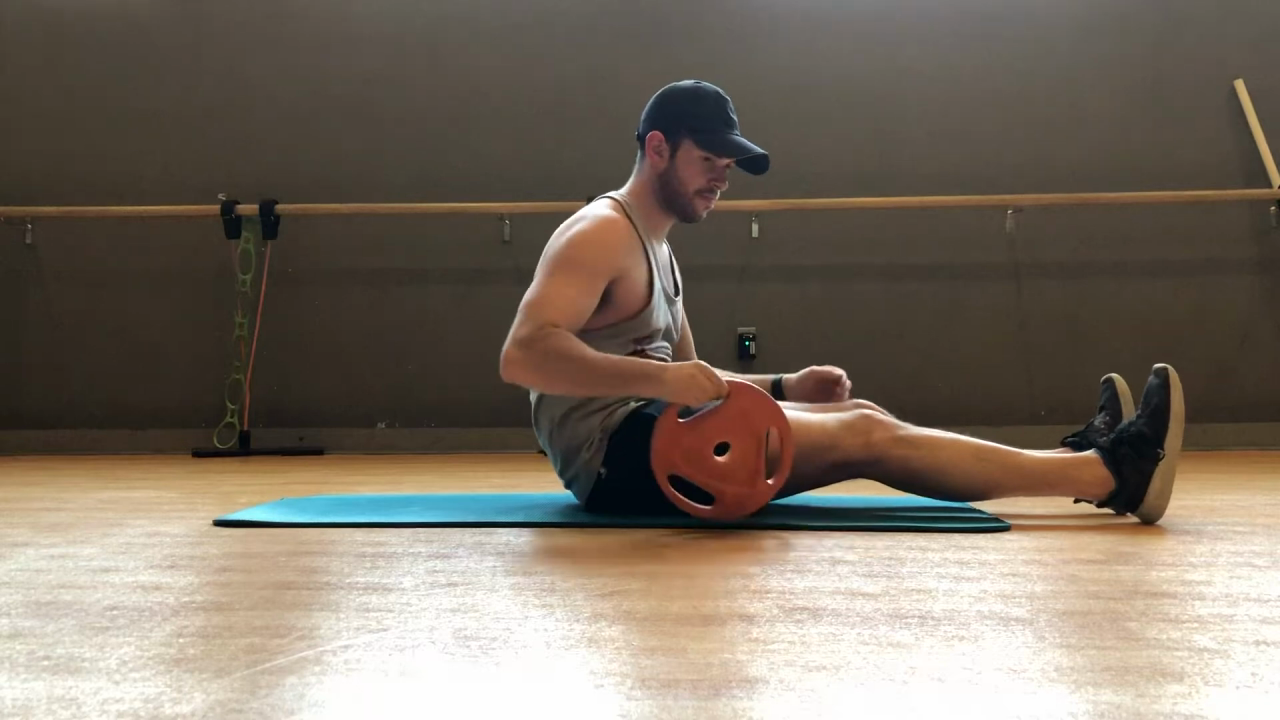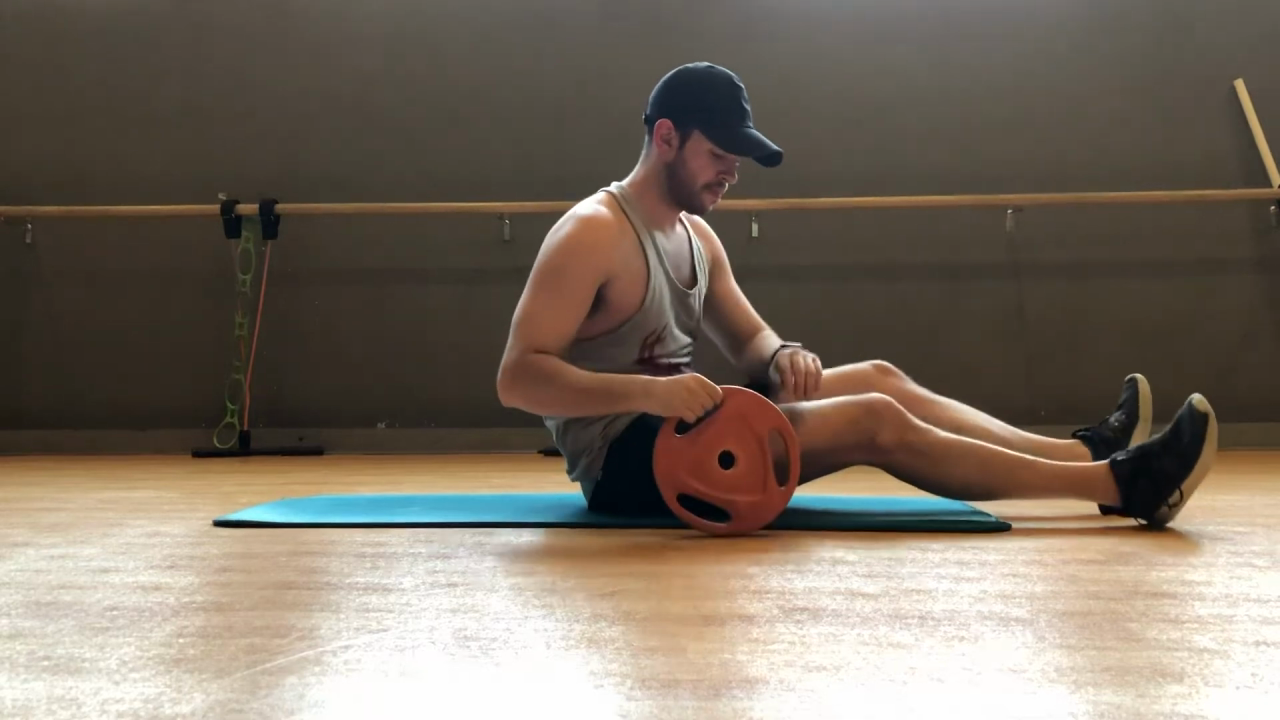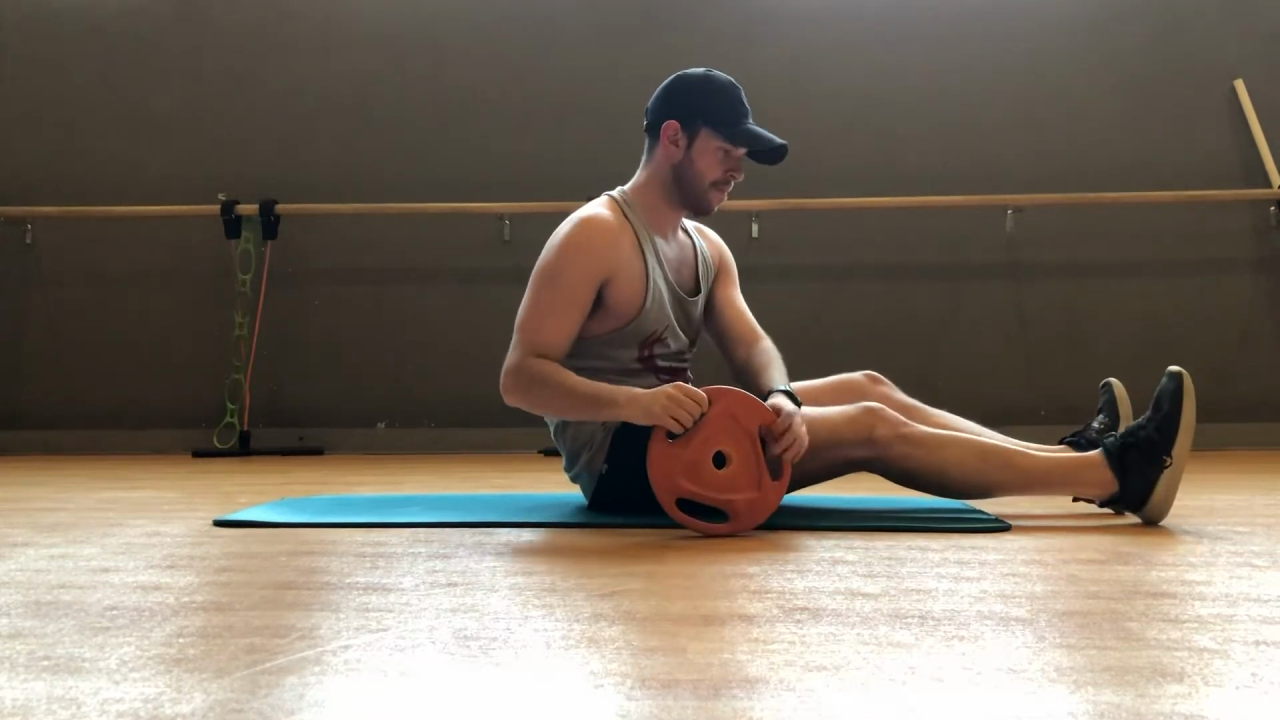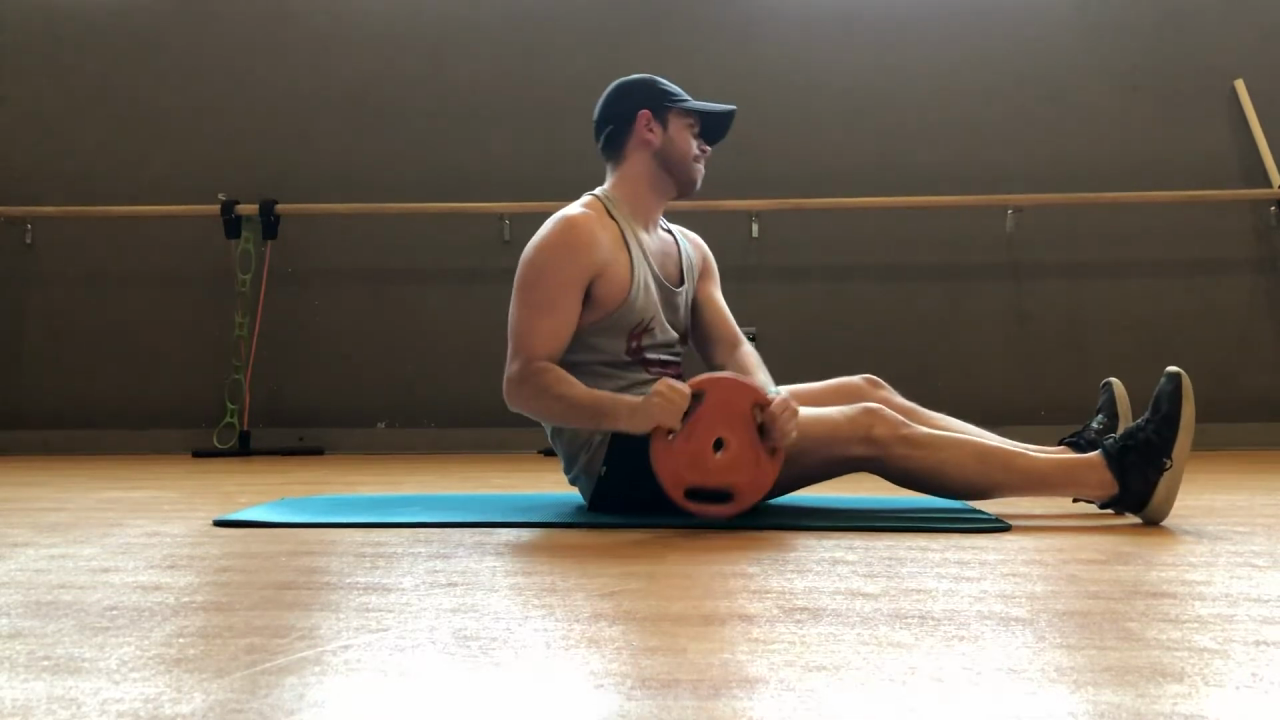
dt=0.7s
person 1, frame 1
left shoulder: (655, 249)
right shoulder: (601, 234)
left elbow: (690, 376)
right elbow: (521, 355)
left wrist: (784, 386)
right wrist: (659, 380)
left hip: (646, 438)
right hip: (616, 453)
left knee: (859, 418)
right knee: (865, 437)
left ankle: (1082, 459)
right ankle: (1110, 473)
person 1, frame 2
left shoulder: (694, 235)
right shoulder: (591, 234)
left elbow: (748, 338)
right elbow: (516, 378)
left wrist: (782, 358)
right wrist: (647, 392)
left hip: (675, 431)
right hip: (624, 459)
left knee: (881, 380)
right knee: (876, 422)
left ankle: (1085, 455)
right ankle: (1120, 486)
person 1, frame 3
left shoulder: (706, 246)
right shoulder: (592, 238)
left elbow: (752, 347)
right elbow: (520, 377)
left wrist: (780, 400)
right wrist: (634, 402)
left hip: (672, 437)
right hip: (622, 459)
left knee: (867, 389)
right knee: (870, 429)
left ankle: (1075, 456)
right ankle: (1115, 473)
person 1, frame 4
left shoulder: (687, 248)
right shoulder: (573, 236)
left elbow: (730, 347)
right elbow: (523, 382)
left wrist: (767, 399)
right wrist: (626, 414)
left hip: (670, 437)
right hip: (620, 461)
left knee: (866, 393)
right knee: (868, 431)
left ankle: (1072, 458)
right ankle: (1115, 476)
